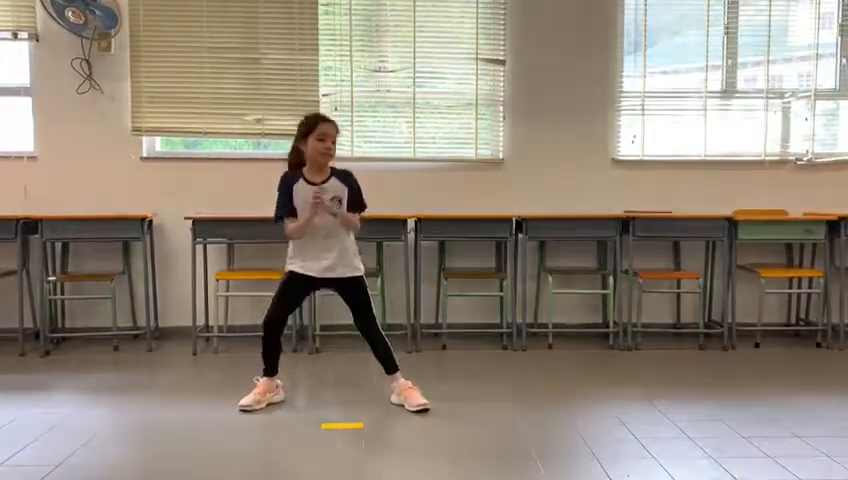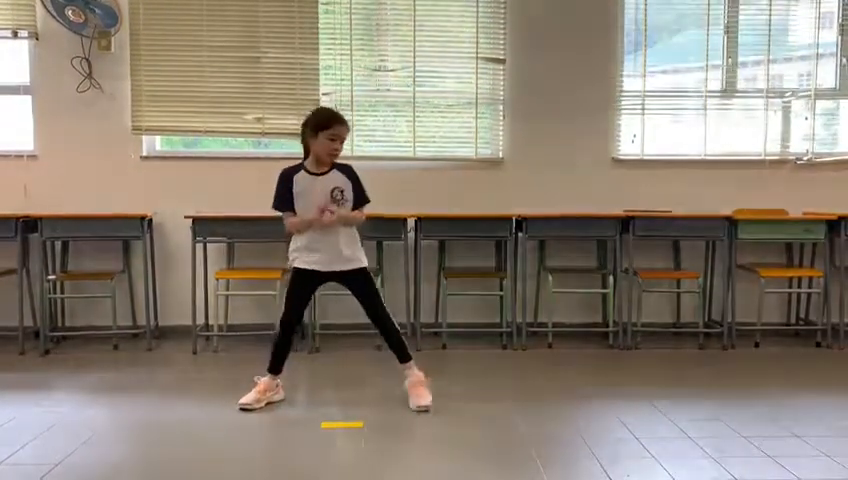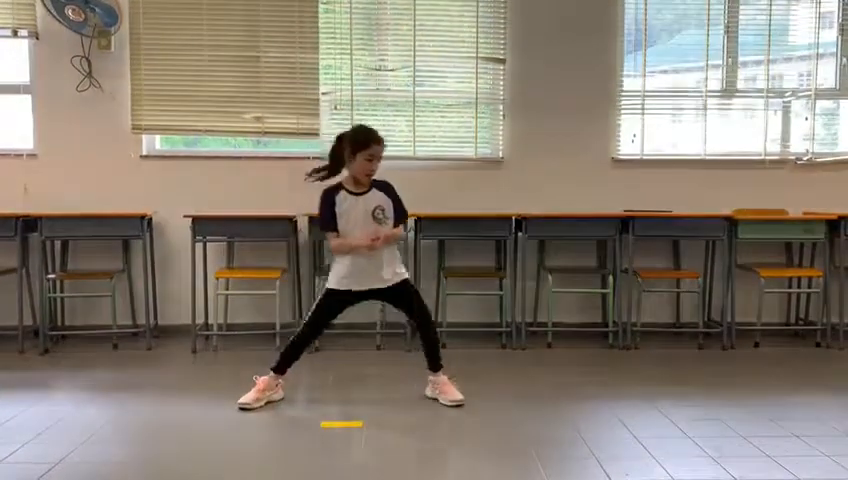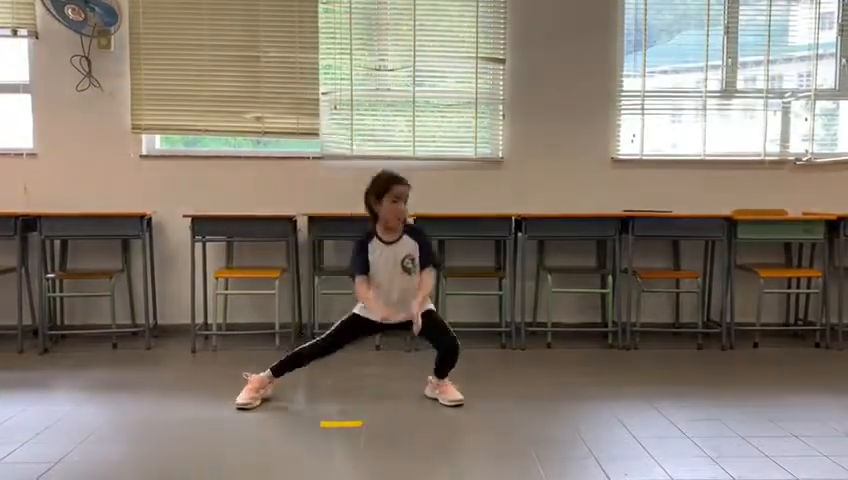
dt=0.3s
person 1, frame 1
left shoulder: (345, 180)
right shoulder: (290, 183)
left elbow: (355, 226)
right elbow: (291, 233)
left wrist: (338, 213)
right wrist: (310, 215)
left hip: (344, 267)
right hip: (303, 267)
left knee: (368, 325)
right knee: (272, 323)
left ankle: (399, 384)
right ankle: (269, 384)
person 1, frame 2
left shoulder: (346, 173)
right shoulder: (291, 177)
left elbow: (361, 216)
right elbow: (289, 224)
left wrist: (340, 217)
right wrist: (313, 218)
left hip: (350, 260)
right hip: (307, 262)
left knee: (380, 316)
right knee: (289, 322)
left ankle: (412, 375)
right ankle: (271, 384)
person 1, frame 3
left shoulder: (386, 190)
right shoulder: (332, 196)
left elbow: (400, 230)
right elbow: (334, 244)
left wrist: (388, 236)
right wrist: (361, 242)
left hip: (390, 275)
right hip: (347, 279)
left knee: (425, 321)
right knee: (310, 329)
left ankle: (437, 379)
right ankle: (272, 382)
person 1, frame 4
left shoulder: (418, 237)
right shoulder: (365, 243)
left elbow: (428, 276)
right elbow: (361, 286)
left wrist: (417, 303)
right wrist: (378, 311)
left hip: (416, 309)
right hip: (374, 313)
left knee: (450, 346)
right knee: (323, 345)
left ankle: (438, 382)
right ankle: (263, 381)
